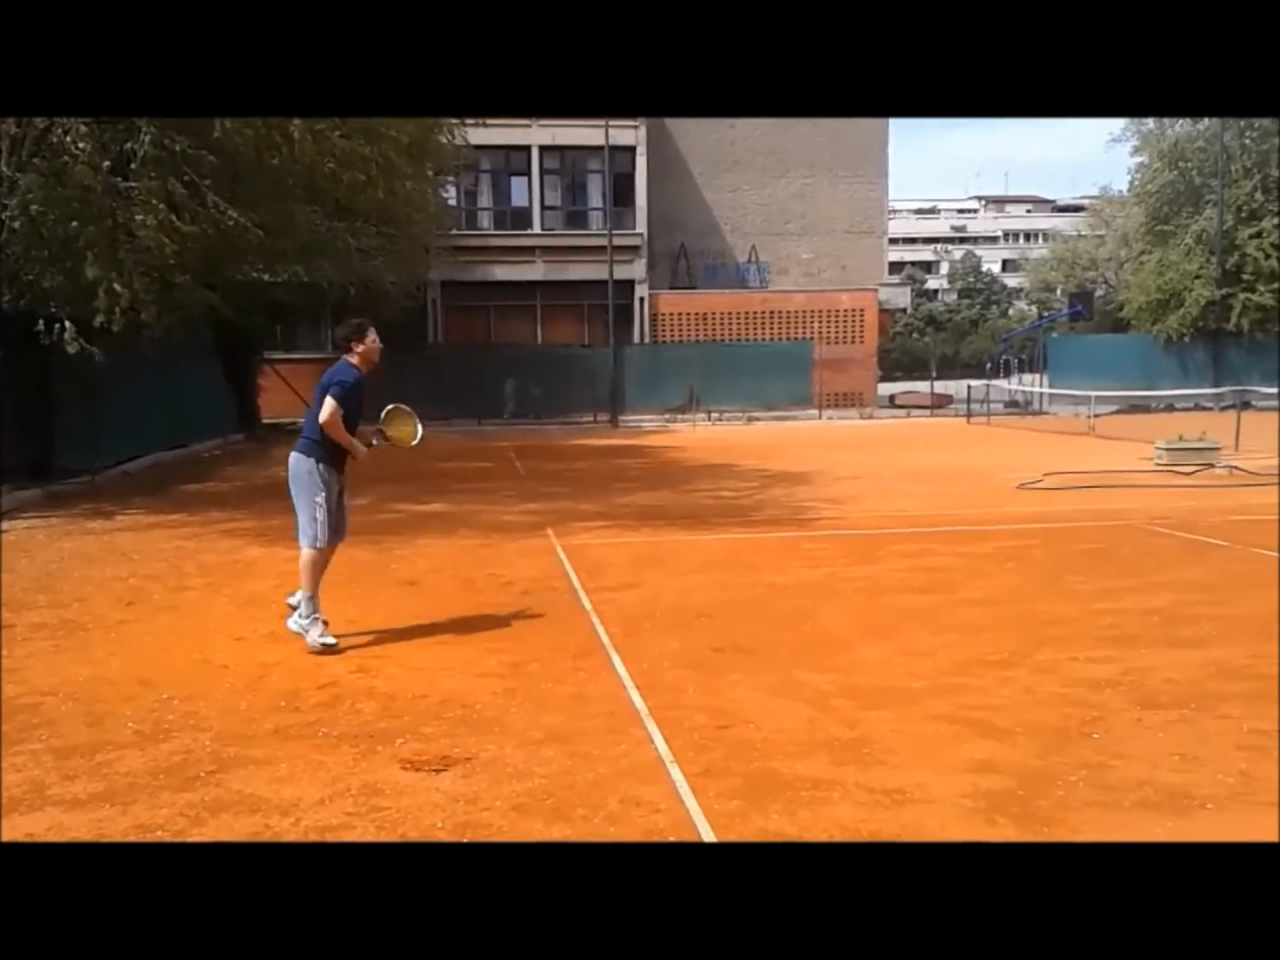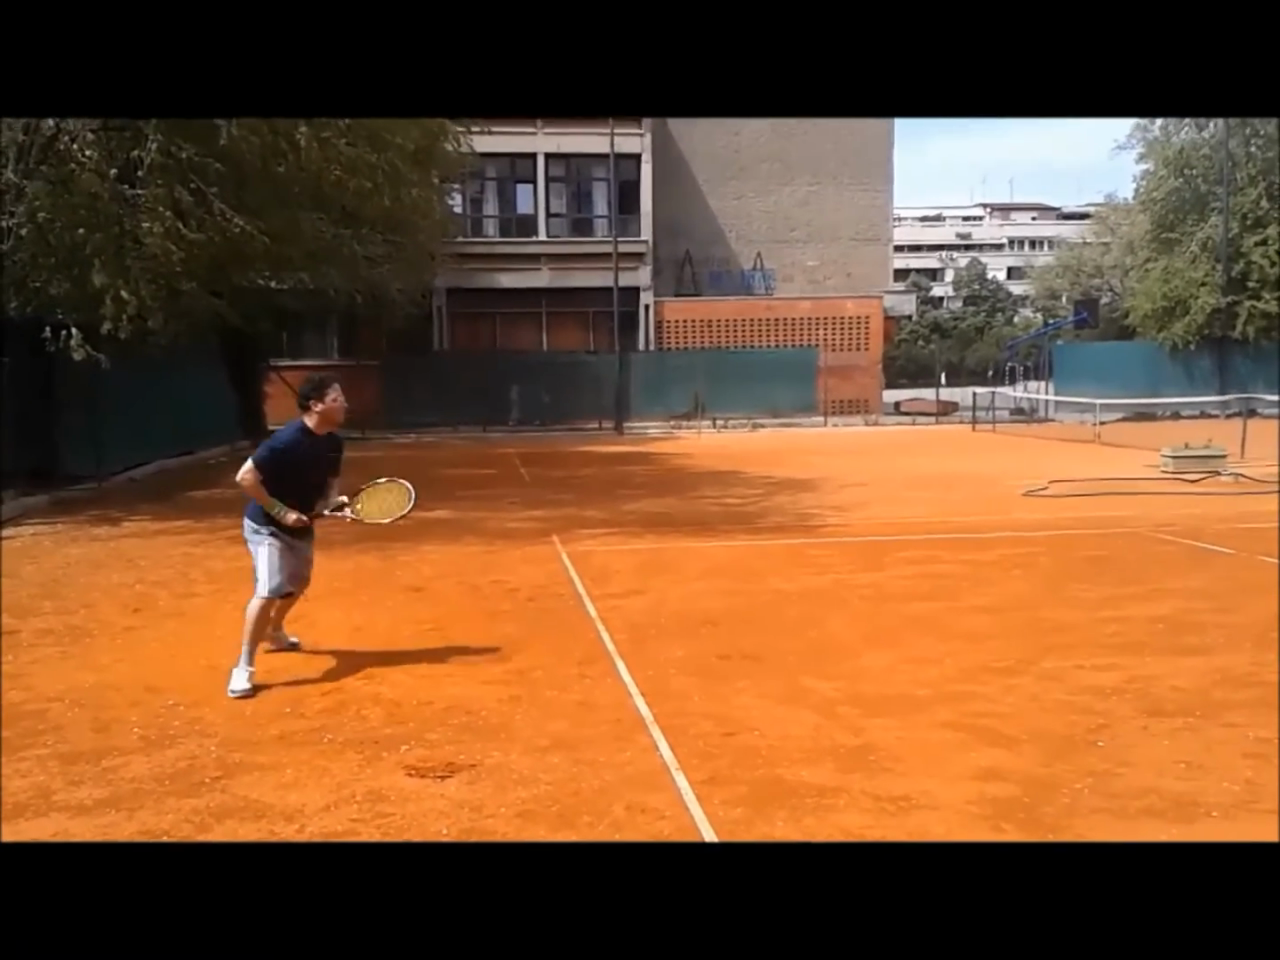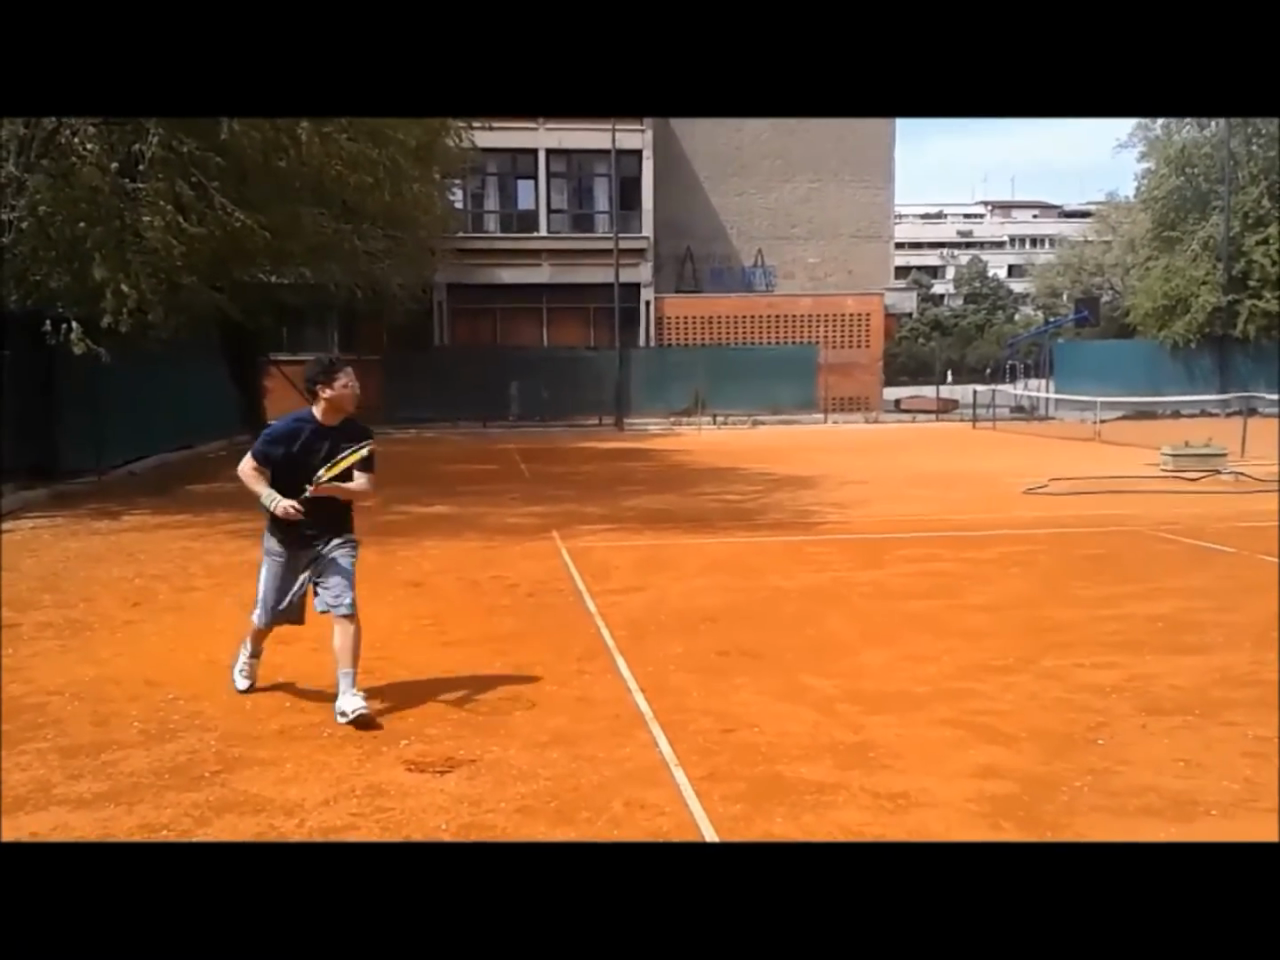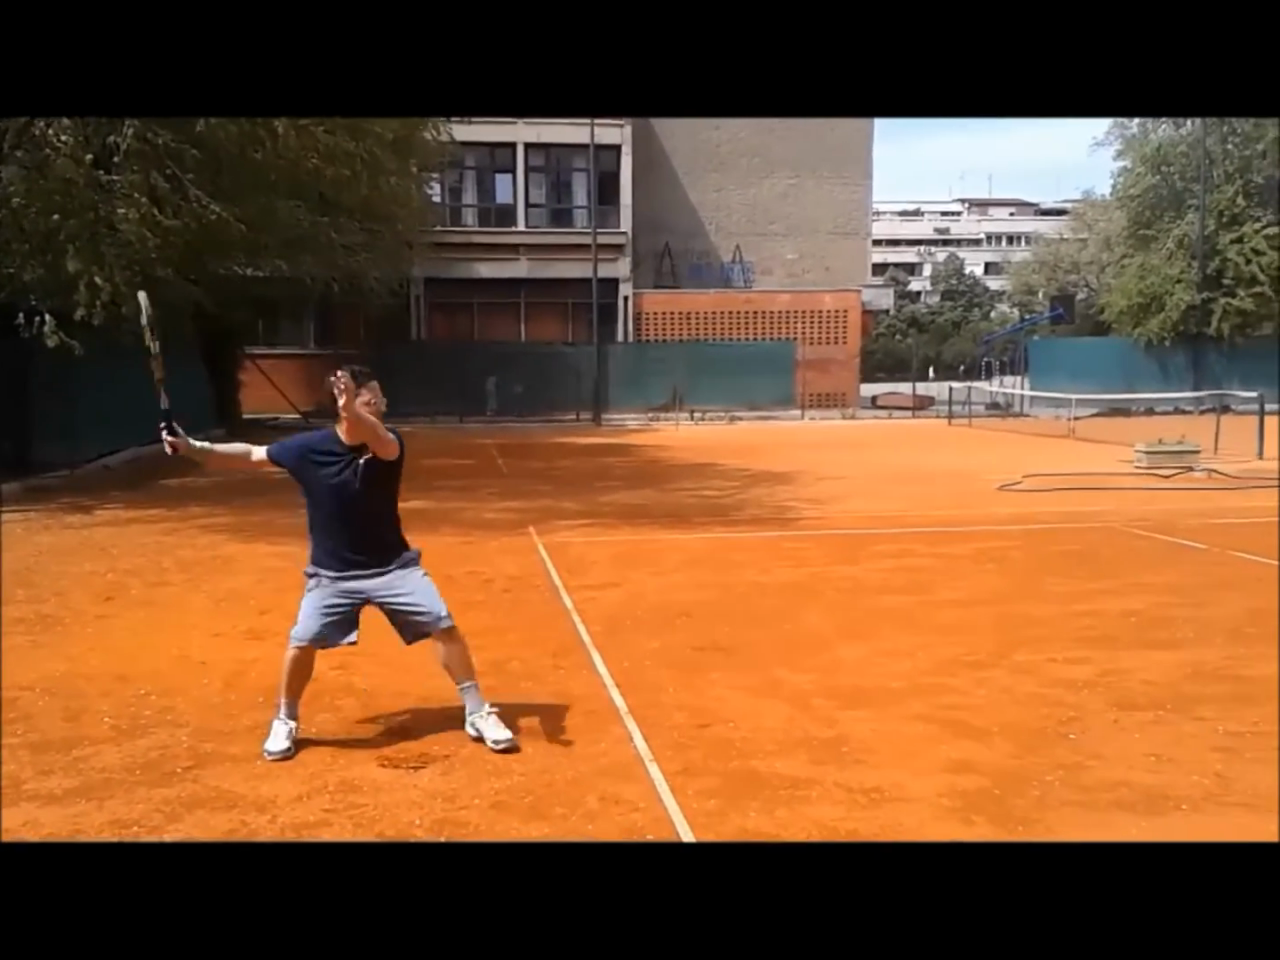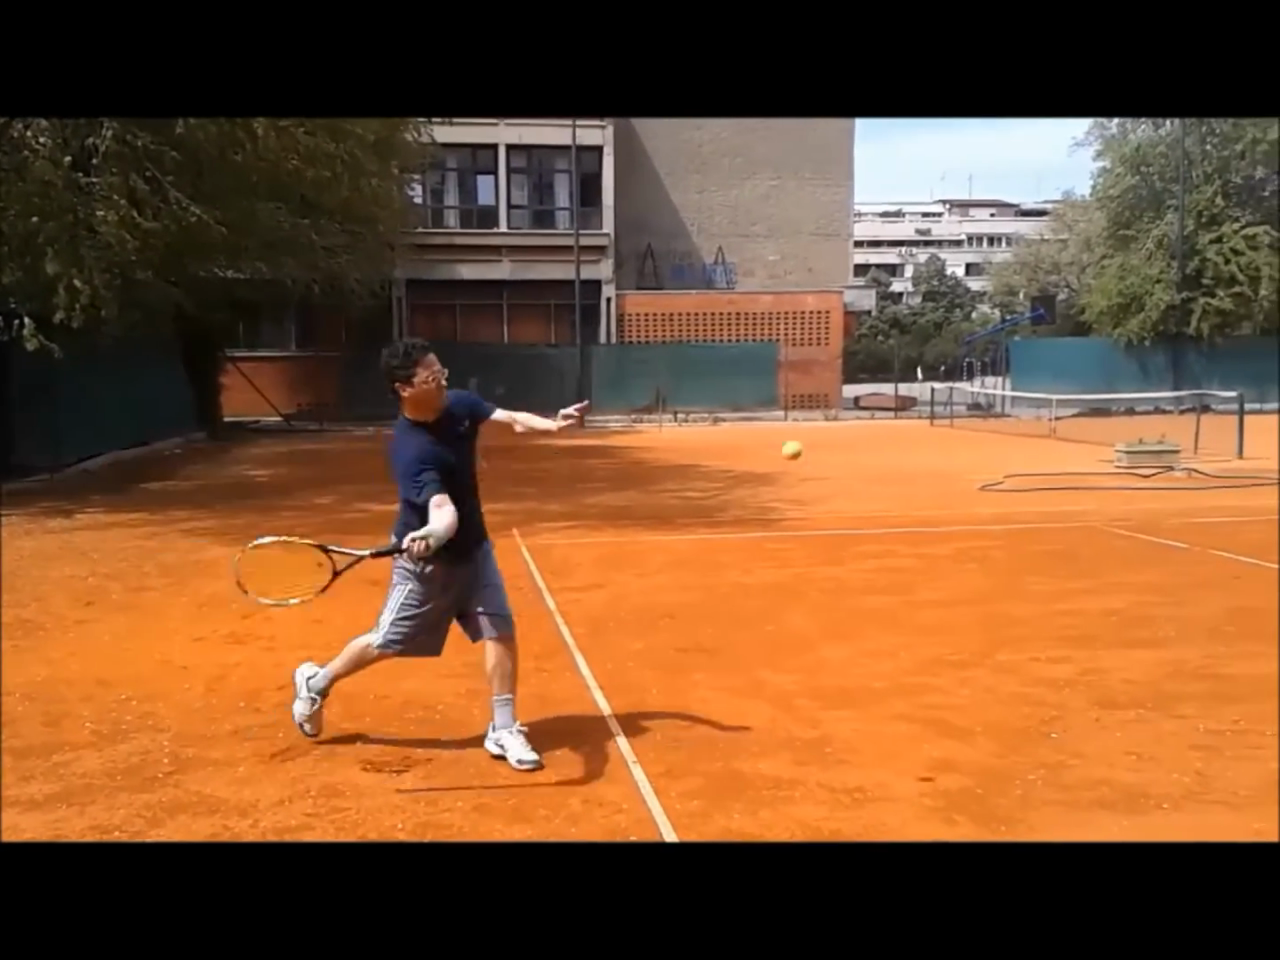
dt=0.4s
person 1, frame 1
left shoulder: (344, 374)
right shoulder: (350, 377)
right elbow: (327, 418)
left wrist: (361, 433)
right wrist: (354, 447)
left hip: (324, 462)
right hip: (314, 462)
left knee: (333, 535)
right knee: (316, 539)
left ankle: (303, 597)
right ankle: (306, 615)
person 1, frame 2
left shoulder: (333, 442)
right shoulder: (286, 441)
right elbow: (245, 477)
left wrist: (334, 500)
right wrist: (280, 512)
left hip: (297, 527)
right hip: (266, 525)
left knee: (297, 584)
right knee: (270, 588)
left ankle: (273, 631)
right ankle: (244, 667)
person 1, frame 3
left shoulder: (358, 434)
right shoulder: (284, 430)
left elbow: (364, 488)
right elbow: (247, 469)
left wrist: (332, 488)
right wrist: (273, 500)
left hip: (335, 538)
right hip: (287, 539)
left knee: (343, 610)
right knee: (266, 618)
left ankle: (347, 694)
right ankle: (249, 653)
person 1, frame 4
left shoulder: (388, 446)
right shoulder: (307, 448)
left elbow: (382, 442)
right elbow: (253, 454)
left wrist: (355, 414)
right wrist: (194, 448)
left hip: (391, 565)
right hip: (332, 572)
left knee: (443, 625)
right knee: (302, 644)
left ankle: (478, 713)
right ankle: (285, 720)
person 1, frame 5
left shoulder: (459, 405)
right shoulder: (412, 450)
left elbow: (512, 420)
right elbow: (443, 509)
left wrist: (555, 424)
right wrist: (435, 533)
left hip: (472, 549)
right hip: (428, 562)
left knee: (499, 632)
right knee: (385, 642)
left ankle: (504, 730)
right ankle: (315, 683)
